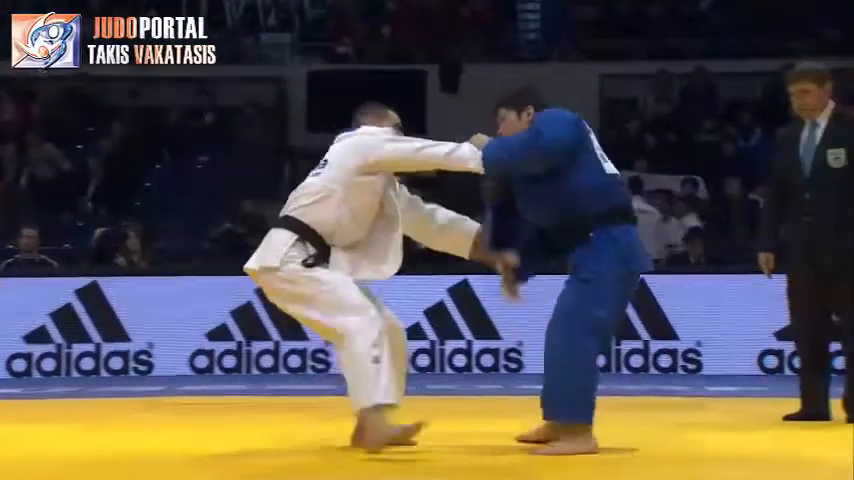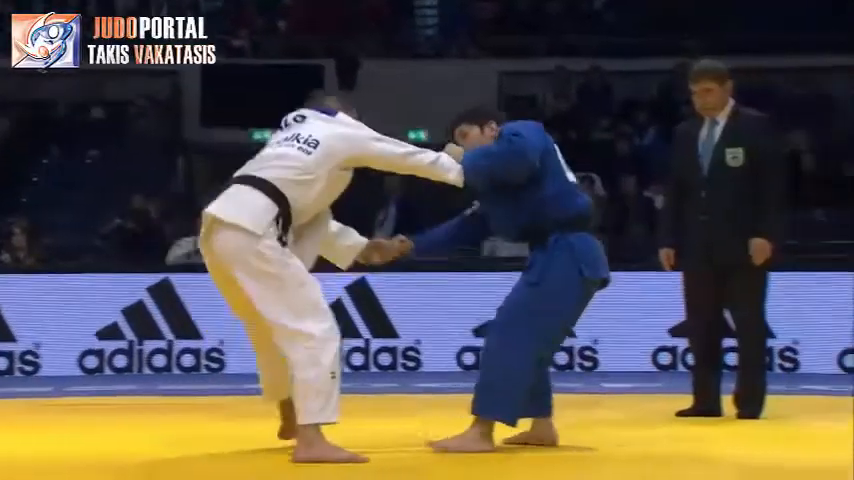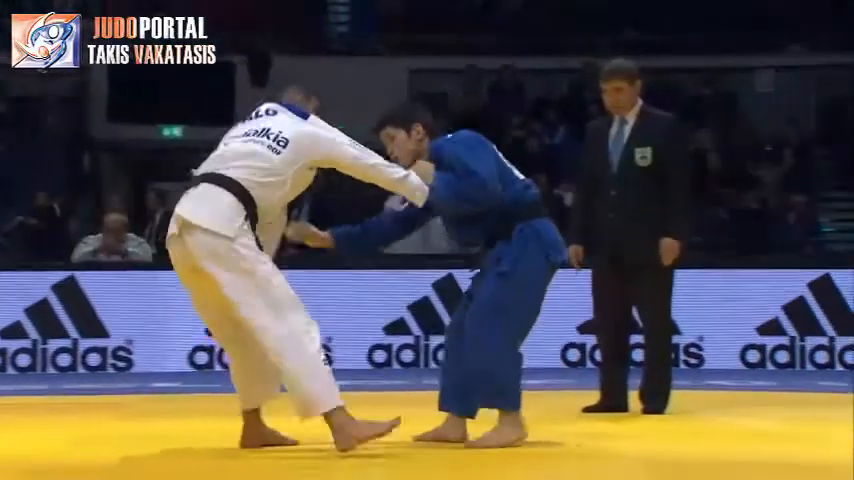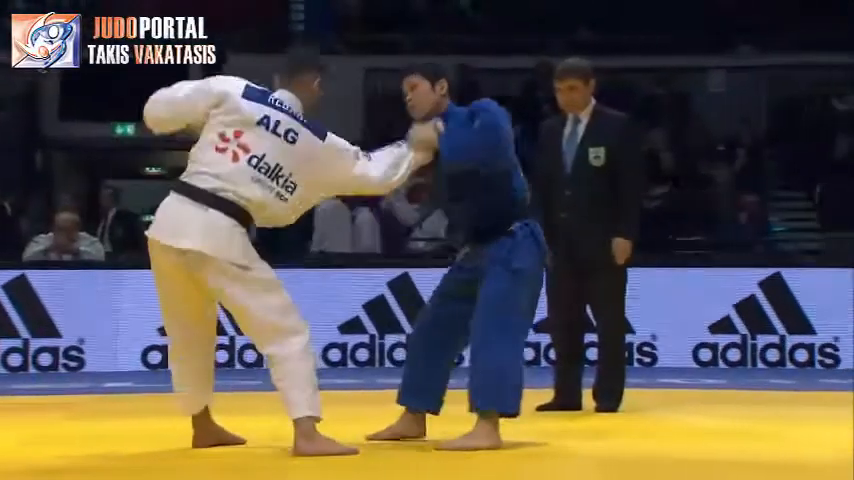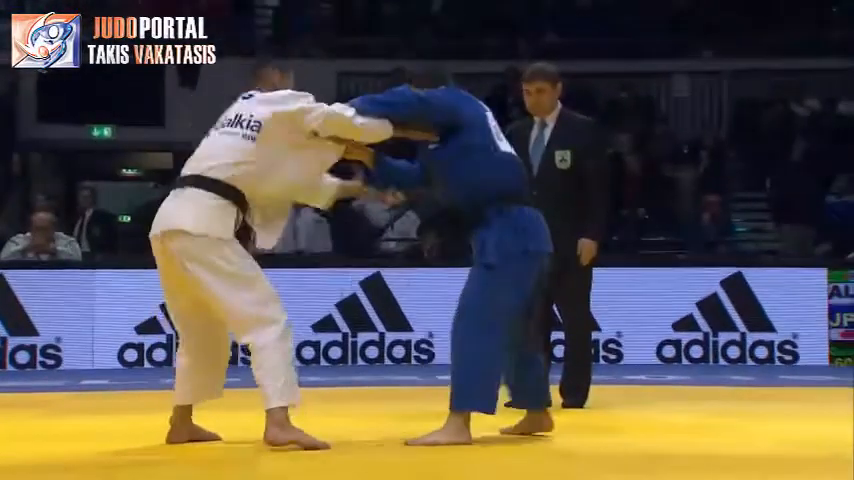
dt=0.4s
person 1, frame 1
left shoulder: (379, 179)
right shoulder: (365, 144)
left elbow: (420, 218)
right elbow: (430, 151)
left wrist: (479, 240)
left hip: (313, 258)
right hip: (287, 258)
left knee: (386, 330)
right knee: (362, 324)
left ankle: (369, 426)
right ankle: (374, 425)
person 1, frame 2
left shoulder: (290, 134)
right shoulder: (343, 130)
left elbow: (315, 224)
right elbow: (408, 156)
left wrist: (362, 248)
right wrist: (461, 170)
left hip: (221, 224)
right hip: (249, 228)
left knee: (277, 327)
right knee: (313, 329)
left ankle: (291, 417)
right ankle: (311, 440)
person 1, frame 3
left shoulder: (248, 127)
right shoulder: (309, 129)
right elbow: (372, 165)
right wrist: (425, 190)
left hip: (185, 223)
right hip: (219, 226)
left knee: (242, 331)
right knee: (285, 323)
left ankle: (253, 426)
right ankle: (341, 425)
person 1, frame 4
left shoulder: (230, 92)
right shoulder: (319, 145)
left elbow: (158, 110)
right elbow: (376, 174)
left wrist: (206, 120)
right wrist: (416, 149)
left hip: (170, 222)
right hip: (221, 235)
left knee: (189, 333)
right knee: (285, 332)
left ankle: (203, 427)
right ankle: (306, 434)
person 1, frame 5
left shoulder: (246, 109)
right shoulder: (281, 106)
left elbow: (290, 174)
right elbow: (335, 117)
left wrist: (342, 188)
right wrist: (390, 127)
left hip: (172, 220)
right hip: (201, 225)
left knee: (201, 332)
right knee: (265, 319)
left ankle: (181, 424)
right ankle: (278, 423)
person 2, frame 1
left shoulder: (554, 122)
right shoulder: (540, 152)
left elbow: (536, 150)
right elbow: (540, 227)
left wrist: (491, 151)
right wrist: (516, 263)
left hip: (606, 244)
right hip: (599, 246)
left knee: (570, 335)
right knee: (566, 336)
left ankle: (579, 434)
right ankle: (555, 423)
person 2, frame 2
left shoulder: (521, 133)
right shoulder: (496, 180)
left elbow: (516, 157)
right elbow: (467, 228)
left wrist: (469, 163)
right wrist: (413, 246)
left hip: (566, 253)
right hip: (565, 254)
left knee: (509, 335)
right knee: (527, 338)
left ankle: (481, 433)
right ankle: (542, 426)
person 2, frame 3
left shoulder: (461, 145)
right shoulder: (434, 170)
left elbow: (483, 192)
right elbow: (394, 224)
left wrist: (434, 182)
right wrist: (331, 238)
left hip: (528, 241)
right hip: (511, 245)
left knee: (491, 328)
right knee: (466, 330)
left ankle: (510, 423)
right ankle: (455, 423)
person 2, frame 4
left shoulder: (484, 114)
left elbow: (493, 150)
left wrist: (442, 143)
left hip: (514, 243)
right hip: (478, 248)
left knee: (492, 331)
right knee: (433, 327)
left ankle: (487, 428)
right ankle: (412, 420)
person 2, frame 5
left shoulder: (458, 105)
right shoulder: (442, 145)
left elbow: (406, 104)
right elbow: (411, 176)
left wrist: (356, 108)
right wrist: (372, 160)
left hip: (508, 229)
right hip: (499, 232)
left knee: (475, 324)
right knee: (509, 328)
left ankle: (458, 425)
right ankle: (537, 414)
person 3, frame 1
right shoulder: (786, 138)
right elbow: (775, 194)
right wrist: (767, 243)
right hip: (802, 249)
right knee: (807, 331)
right ankle: (814, 403)
person 3, frame 2
left shoulder: (755, 126)
right shoulder: (685, 133)
left elbow: (772, 185)
right elbow: (676, 190)
left wrist: (765, 234)
right wrist: (669, 239)
left hip: (742, 244)
right hip: (697, 245)
left knee: (749, 325)
right knee: (701, 327)
left ankle: (749, 402)
right ankle: (706, 401)
person 3, frame 3
left shoulder: (664, 127)
right shoulder: (595, 131)
left elbow: (678, 185)
right elbow: (586, 188)
left wrist: (673, 234)
right wrist: (577, 236)
left hip: (649, 242)
right hip: (606, 243)
left knee: (655, 322)
right knee: (608, 323)
left ankle: (655, 397)
right ankle: (613, 396)
person 3, frame 4
left shoulder: (617, 126)
right shoulder: (549, 130)
left elbow: (631, 185)
right elbow: (541, 186)
left wrist: (625, 233)
left hip: (602, 241)
right hip: (560, 242)
left knee: (609, 321)
right knee: (563, 321)
left ankle: (608, 395)
right ankle: (567, 394)
person 3, frame 5
left shoulder: (583, 130)
right shoulder: (516, 132)
left elbow: (597, 187)
left wrist: (591, 234)
left hip: (569, 242)
left knee: (575, 320)
left ankle: (574, 391)
